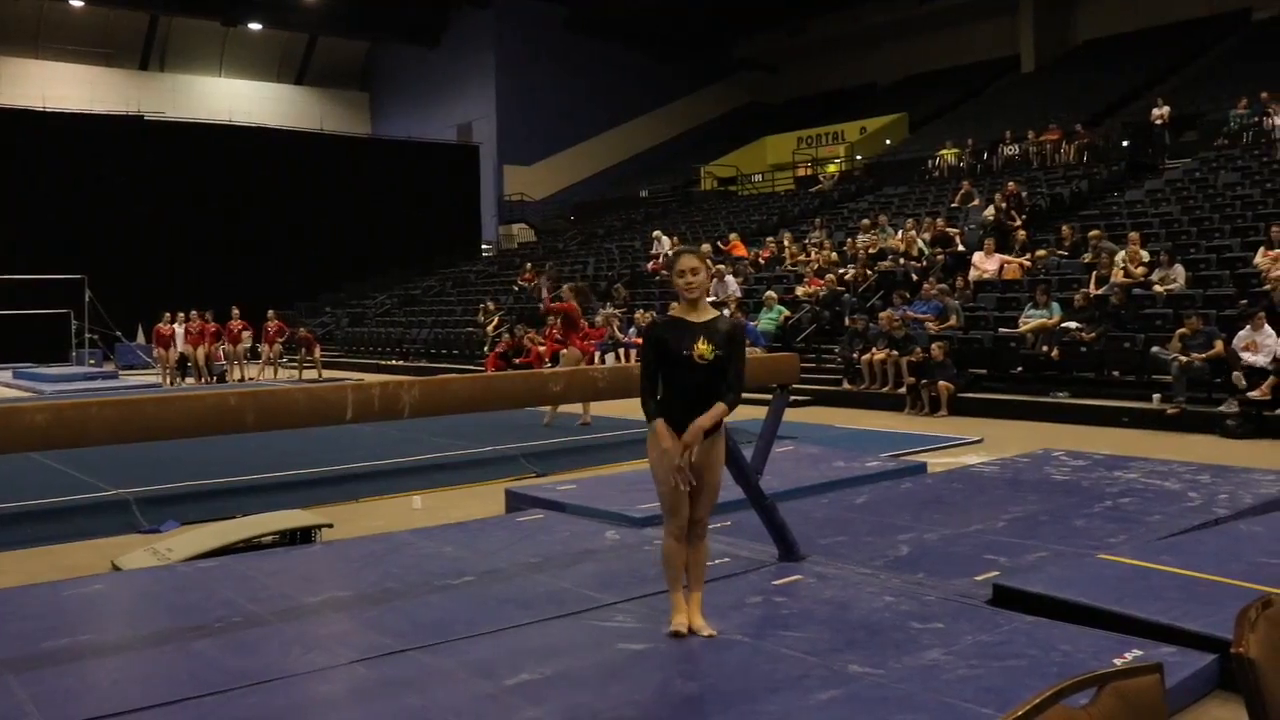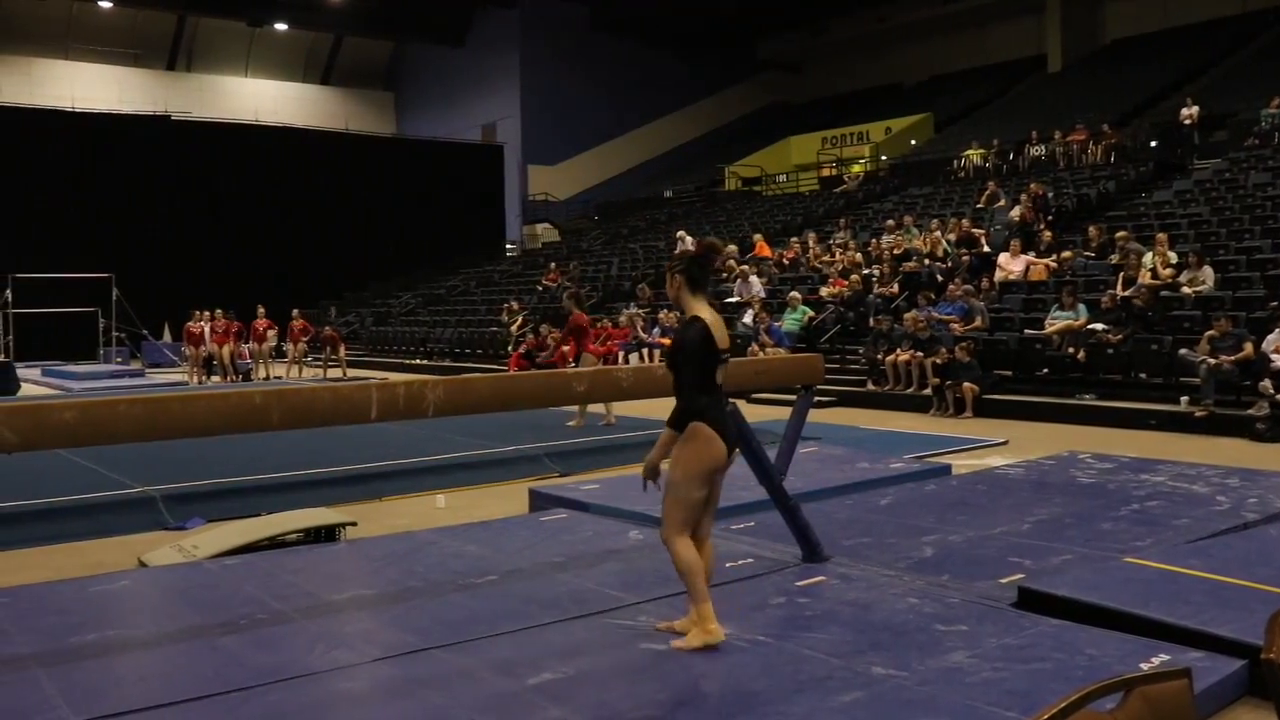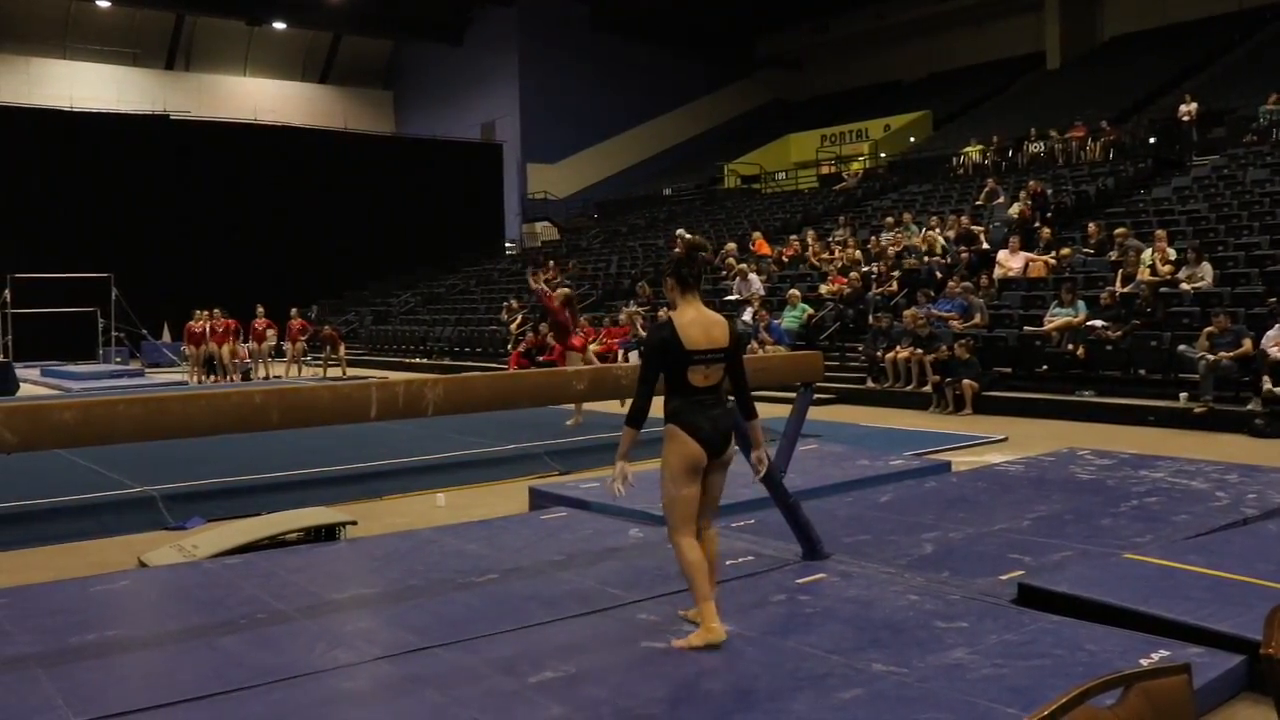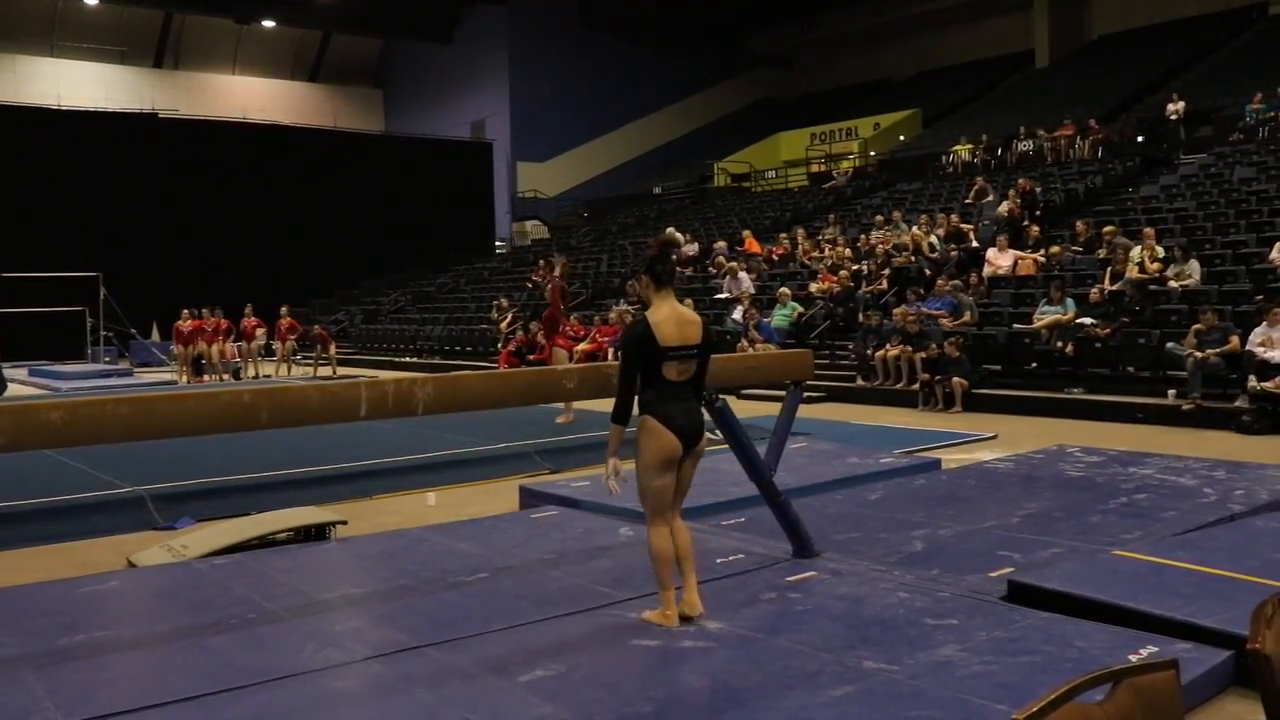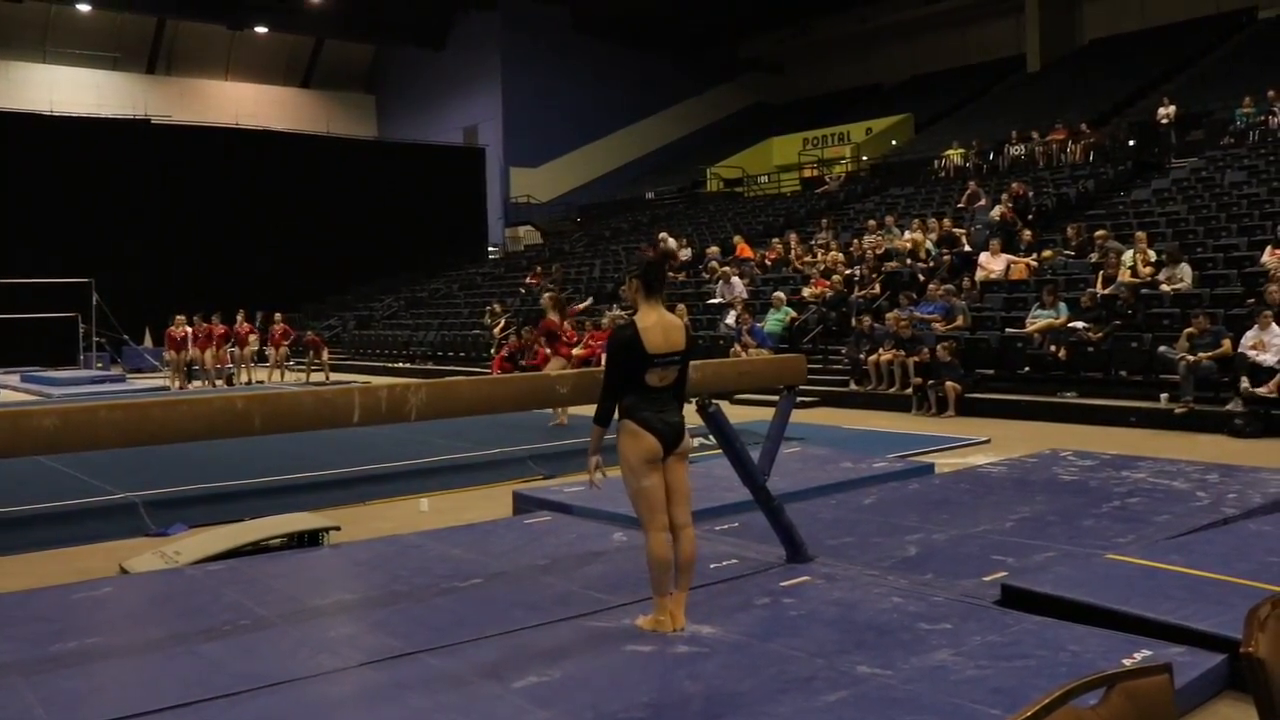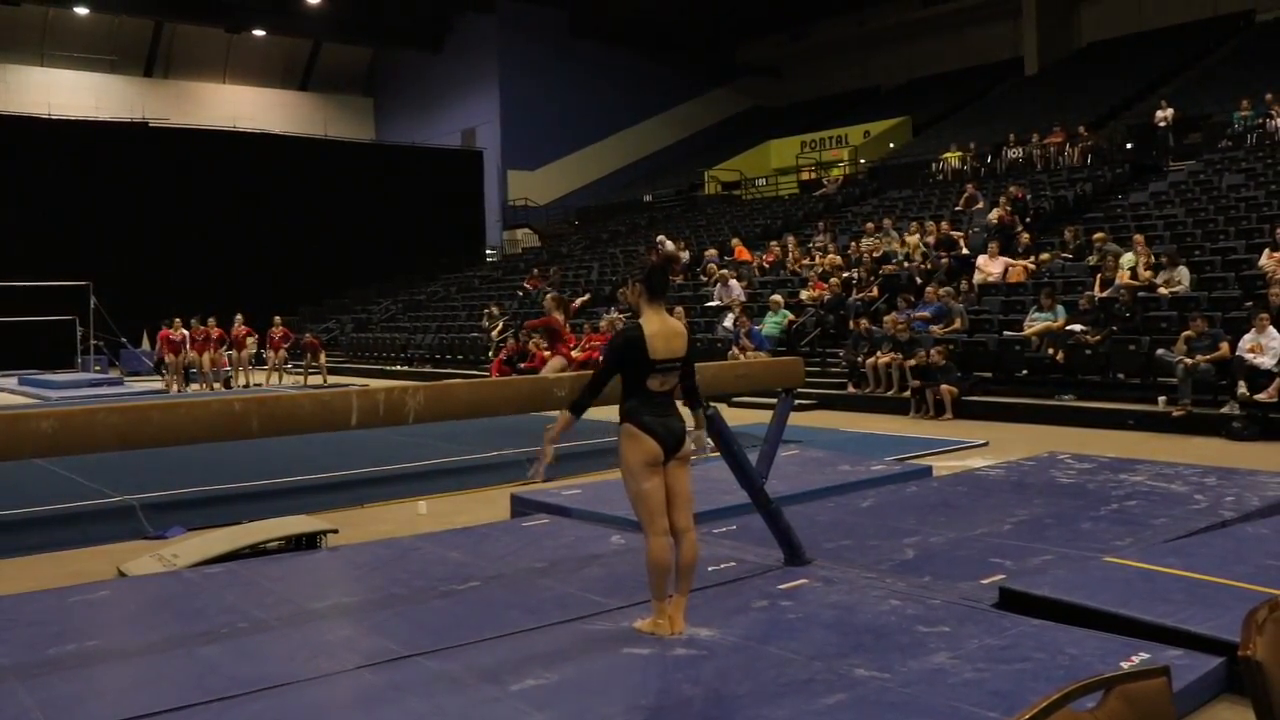
dt=0.7s
person 1, frame 1
left shoulder: (729, 328)
right shoulder: (660, 328)
left elbow: (734, 391)
right elbow: (648, 391)
left wrist: (704, 423)
right wrist: (665, 444)
left hip: (712, 436)
right hip: (670, 434)
left knee: (699, 527)
right knee: (677, 526)
left ankle: (695, 608)
right ankle: (678, 607)
person 1, frame 2
left shoulder: (690, 331)
right shoulder: (714, 324)
left elbow: (686, 403)
left wrist: (655, 457)
left hip: (702, 436)
right hip: (722, 433)
left knee: (674, 533)
right knee: (698, 531)
left ankle: (708, 626)
right ankle: (696, 616)
person 1, frame 3
left shoulder: (663, 332)
right shoulder: (726, 327)
left elbow: (643, 399)
right elbow: (742, 390)
left wrist: (621, 457)
right wrist: (758, 444)
left hip: (685, 434)
right hip: (721, 431)
left knee: (682, 533)
right knee: (704, 525)
left ankle: (710, 624)
right ankle: (705, 608)
person 1, frame 4
left shoulder: (640, 330)
right shoulder: (699, 324)
left elbow: (626, 395)
left wrist: (612, 453)
left hip: (660, 427)
right hip: (694, 424)
left knee: (657, 520)
right knee: (673, 514)
left ankle: (668, 609)
right ankle: (691, 597)
person 1, frame 5
left shoulder: (626, 334)
right shoulder: (682, 330)
left elbow: (610, 396)
left wrist: (593, 450)
left hip: (640, 432)
right hip: (675, 429)
left knee: (656, 527)
right knee: (682, 523)
left ankle: (661, 615)
right ankle: (679, 610)
person 1, frame 6
left shoulder: (629, 337)
right shoulder: (684, 333)
left elbow: (590, 390)
left wrist: (551, 440)
right wrist: (700, 427)
left hip: (641, 434)
right hip: (677, 430)
left knee: (657, 530)
right knee: (684, 526)
left ankle: (661, 616)
right ankle: (678, 612)
